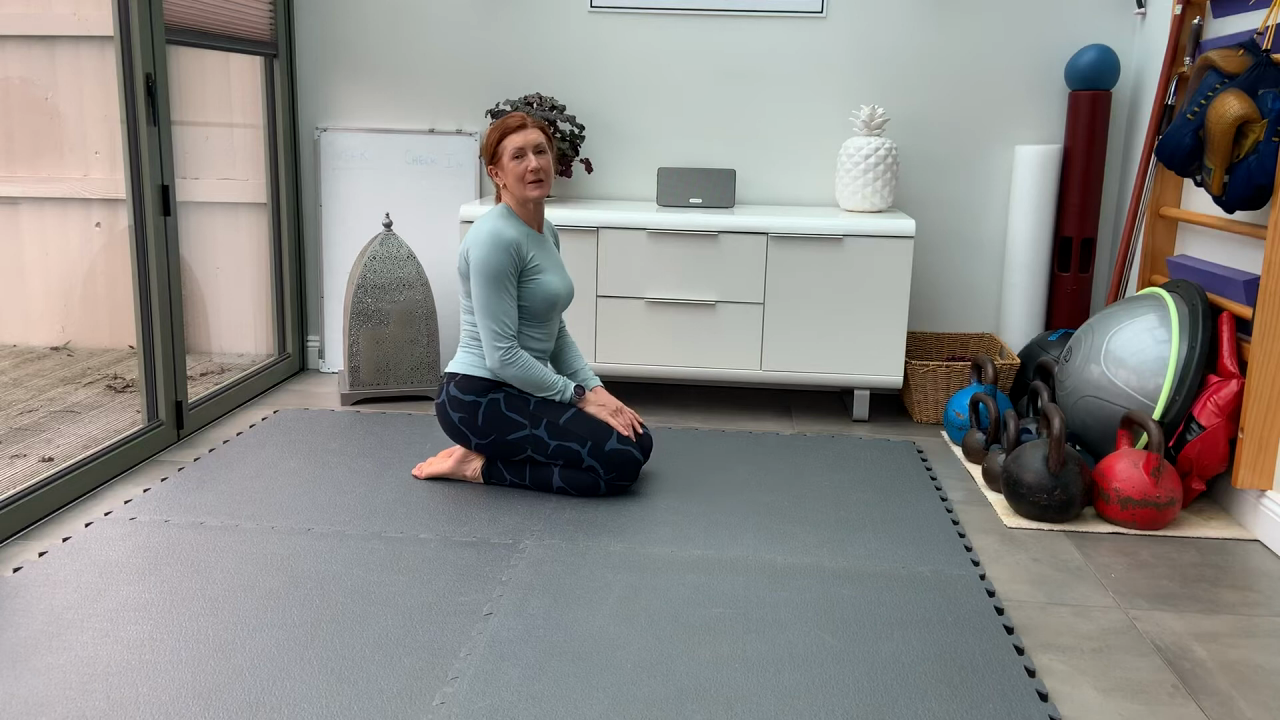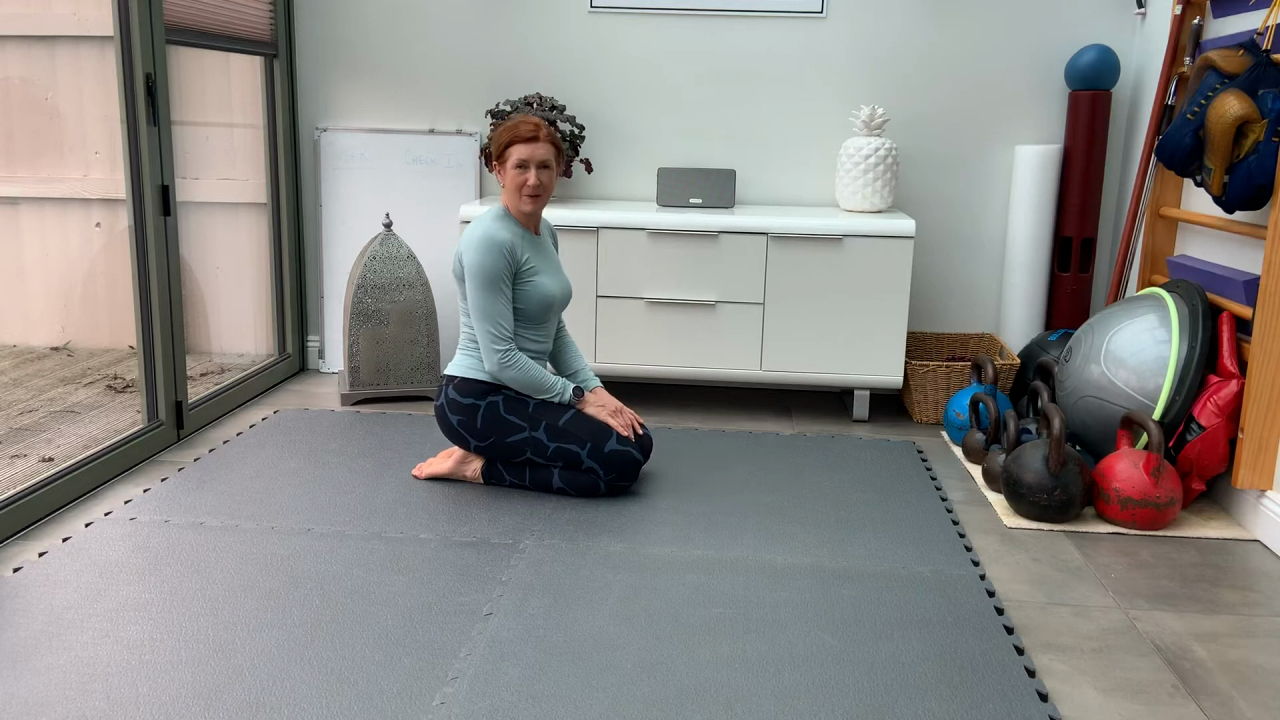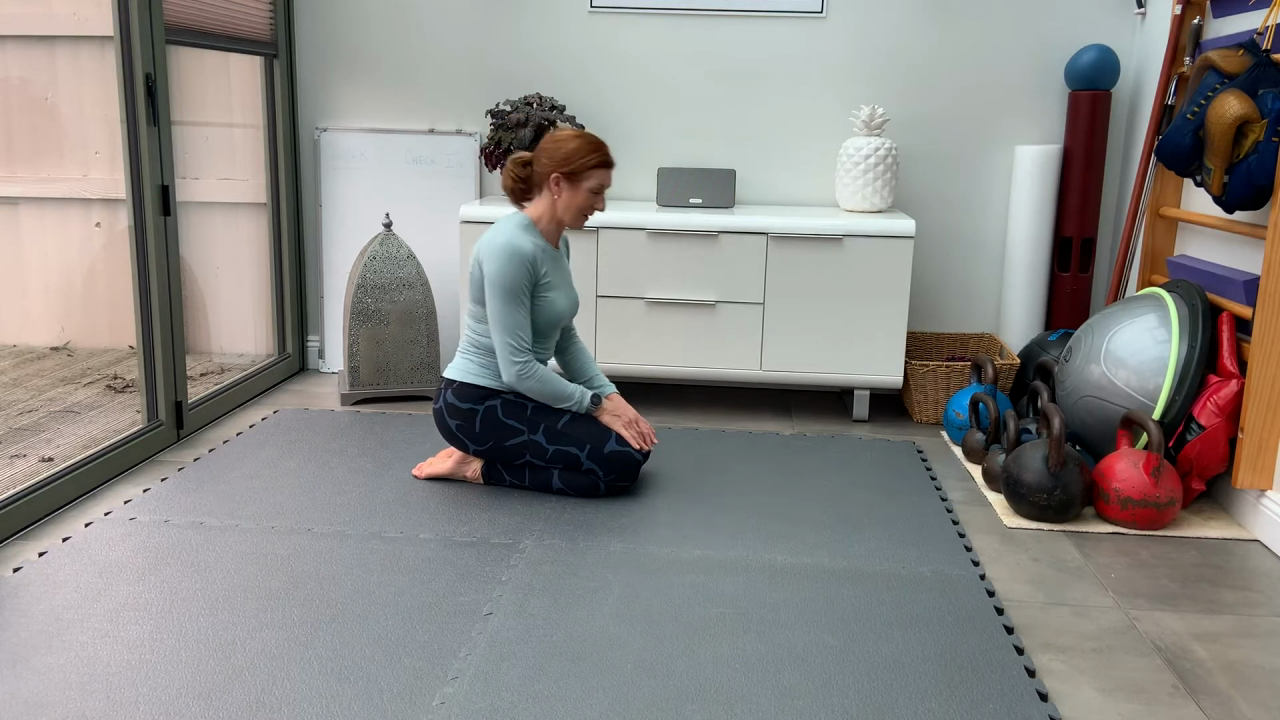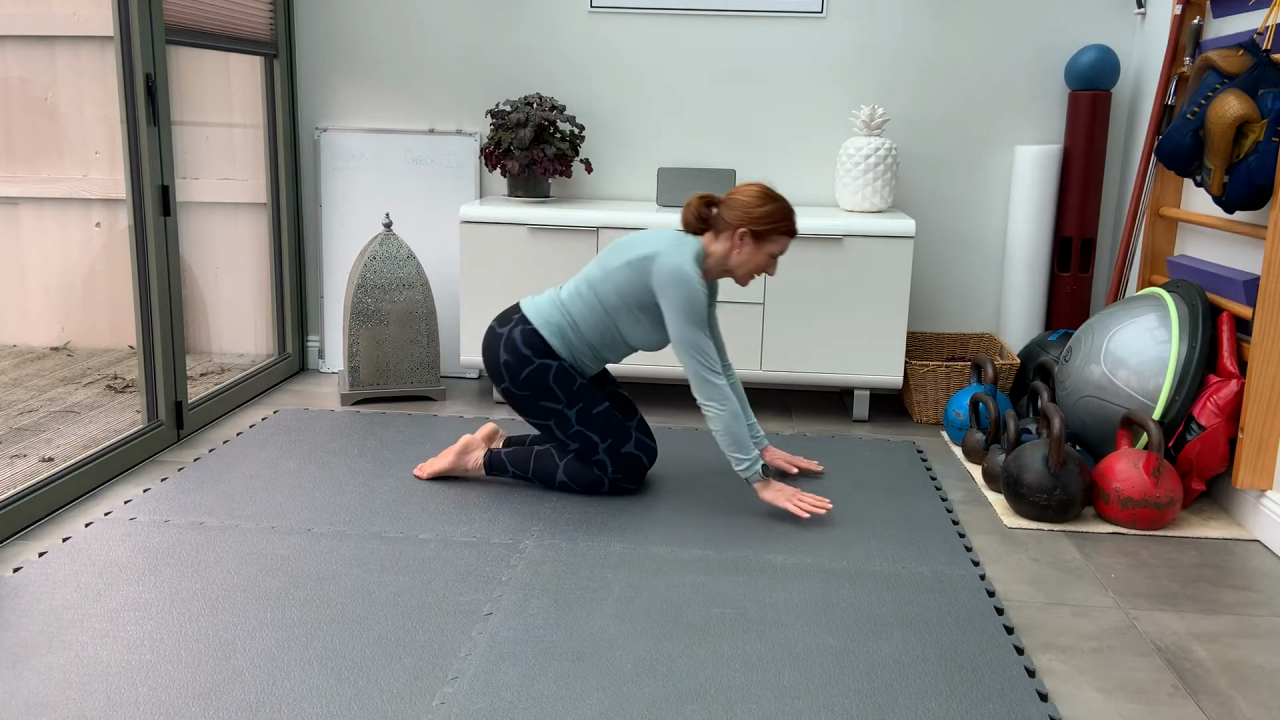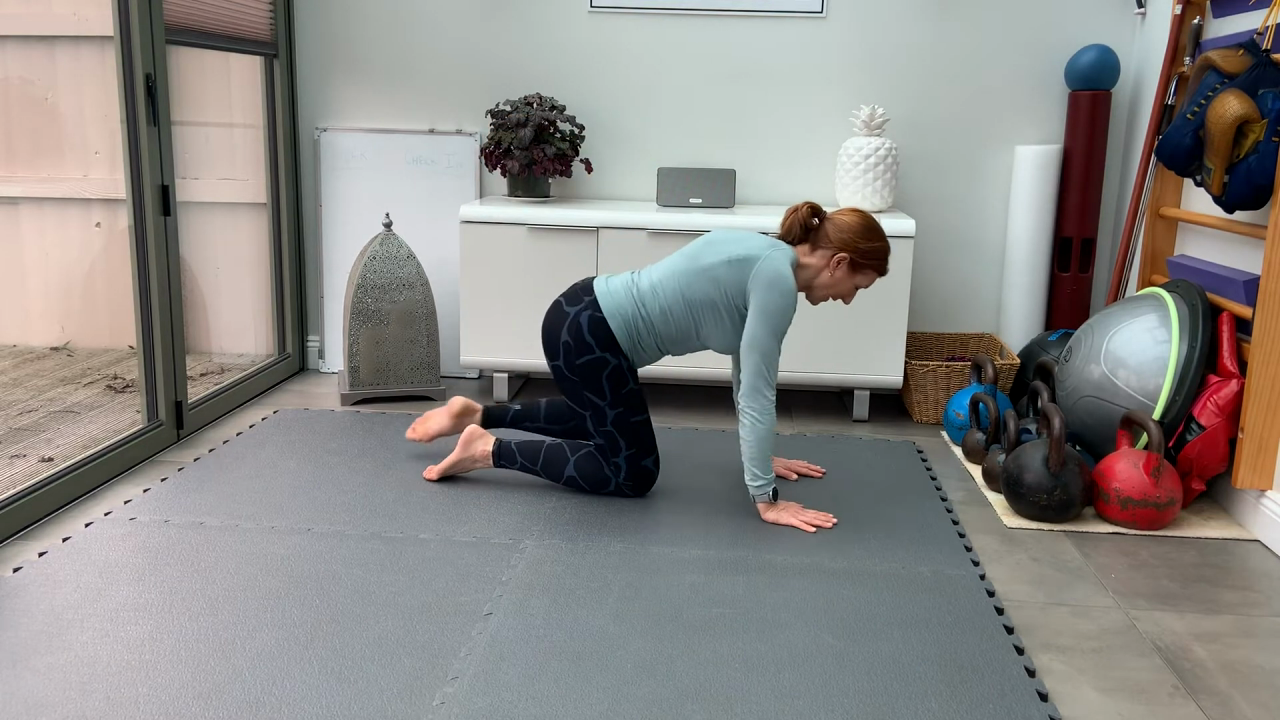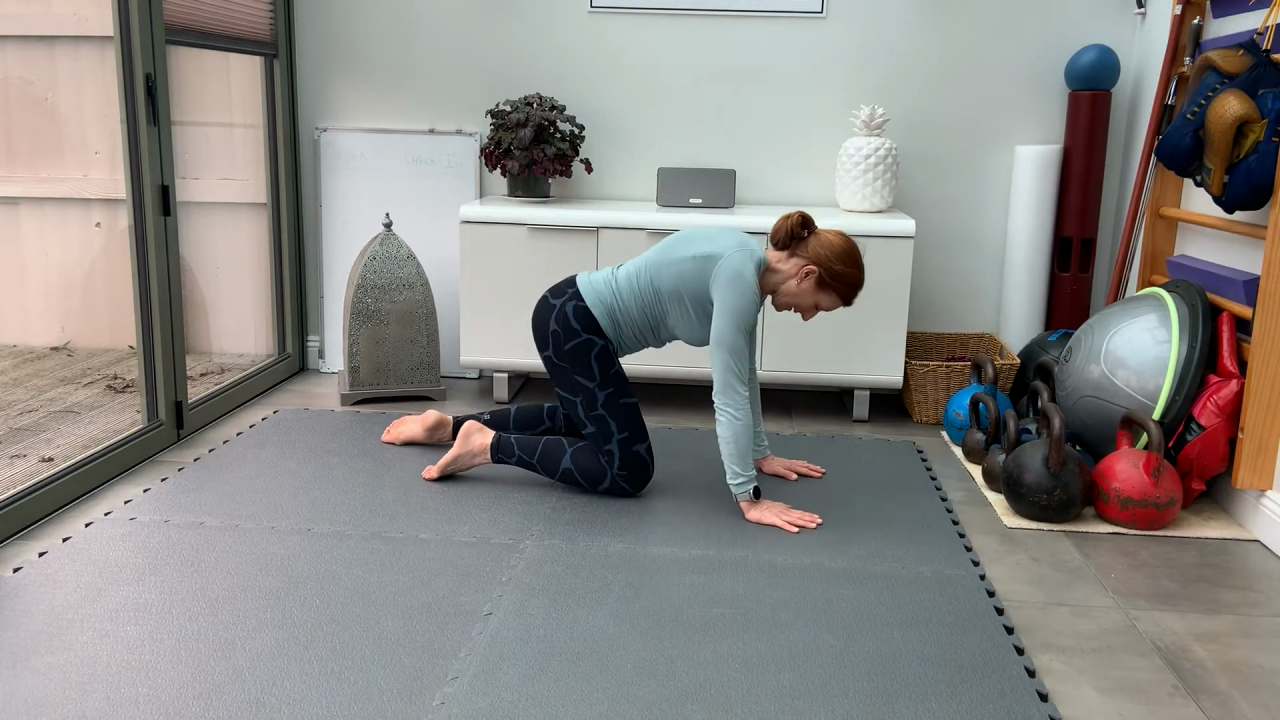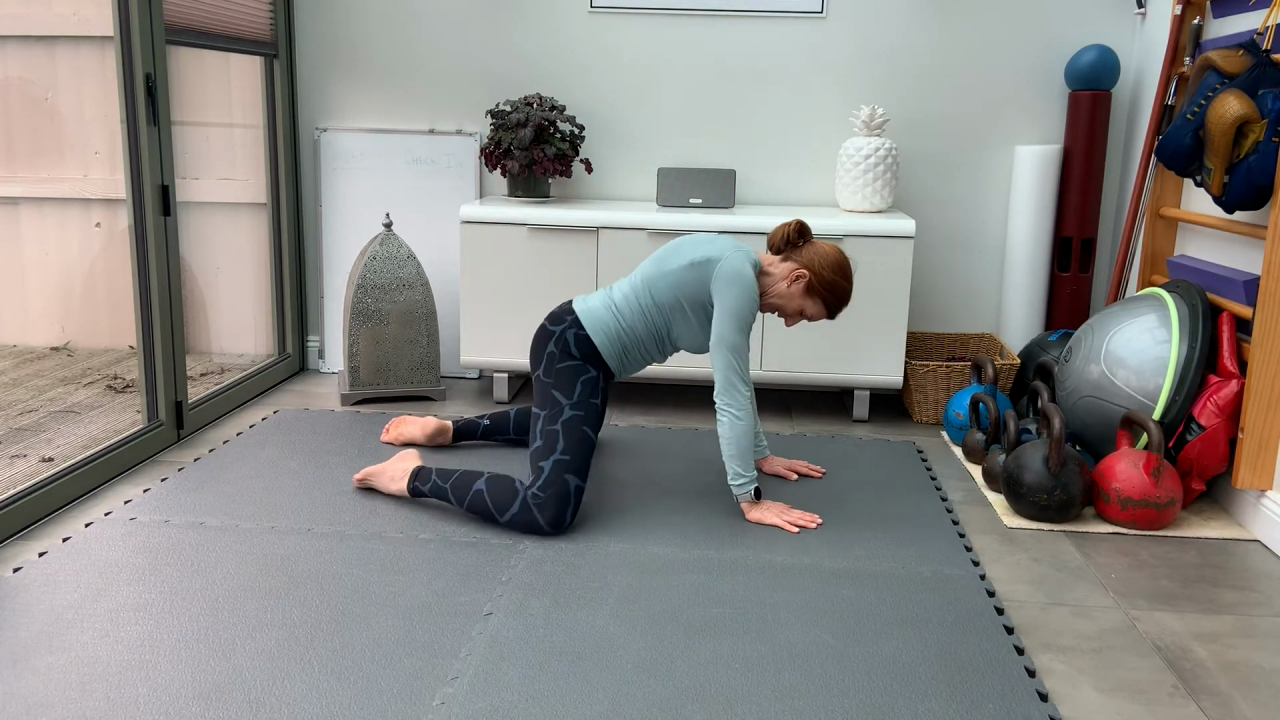
dt=0.7s
person 1, frame 1
left shoulder: (545, 231)
right shoulder: (495, 238)
left elbow: (555, 331)
right elbow: (502, 356)
left wrist: (595, 389)
right wrist: (579, 396)
left hip: (516, 393)
right hip: (480, 399)
left knee: (637, 443)
right knee: (620, 462)
left ankle: (486, 451)
right ankle: (479, 465)
person 1, frame 2
left shoulder: (544, 232)
right shoulder: (489, 240)
left elbow: (555, 332)
right elbow: (500, 357)
left wrist: (595, 389)
right wrist: (578, 397)
left hip: (518, 393)
right hip: (480, 401)
left knee: (637, 441)
right knee: (620, 462)
left ankle: (486, 453)
right ankle: (479, 466)
person 1, frame 3
left shoulder: (556, 242)
right shoulder: (511, 248)
left elbow: (565, 338)
right elbow: (517, 368)
left wrist: (609, 395)
right wrist: (594, 404)
left hip: (517, 396)
right hip: (478, 404)
left knee: (636, 442)
right knee: (619, 463)
left ankle: (488, 452)
right ankle: (479, 466)
person 1, frame 4
left shoulder: (699, 268)
right shoulder: (678, 269)
left elbow: (720, 371)
right elbow: (707, 387)
left wrist: (759, 445)
right wrist: (759, 479)
left hip: (555, 350)
right hip: (524, 350)
left knee: (638, 450)
right knee: (624, 468)
left ankle: (498, 439)
right ankle: (483, 457)
person 1, frame 5
left shoulder: (765, 259)
right shoulder: (777, 279)
left elbow: (745, 376)
right elbow: (757, 396)
left wrist: (762, 458)
right wrist: (766, 500)
left hip: (590, 318)
right hip: (586, 334)
left knee: (595, 420)
right knee: (632, 472)
left ankle: (477, 414)
right ankle: (489, 449)
person 1, frame 6
left shoulder: (752, 270)
right shoulder: (739, 274)
left elbow: (745, 373)
right elbow: (728, 393)
left wrist: (760, 453)
right wrist: (749, 499)
left hip: (580, 319)
right hip: (571, 322)
left knee: (583, 420)
right knee: (629, 471)
left ankle: (450, 426)
right ankle: (487, 446)
person 1, frame 7
left shoulder: (736, 269)
right shoulder: (738, 277)
left elbow: (736, 381)
right elbow: (730, 394)
left wrist: (761, 454)
right wrist: (749, 499)
left hip: (579, 342)
right hip: (572, 350)
left knee: (571, 428)
right knee: (548, 510)
left ankle: (447, 430)
right ankle: (414, 475)
